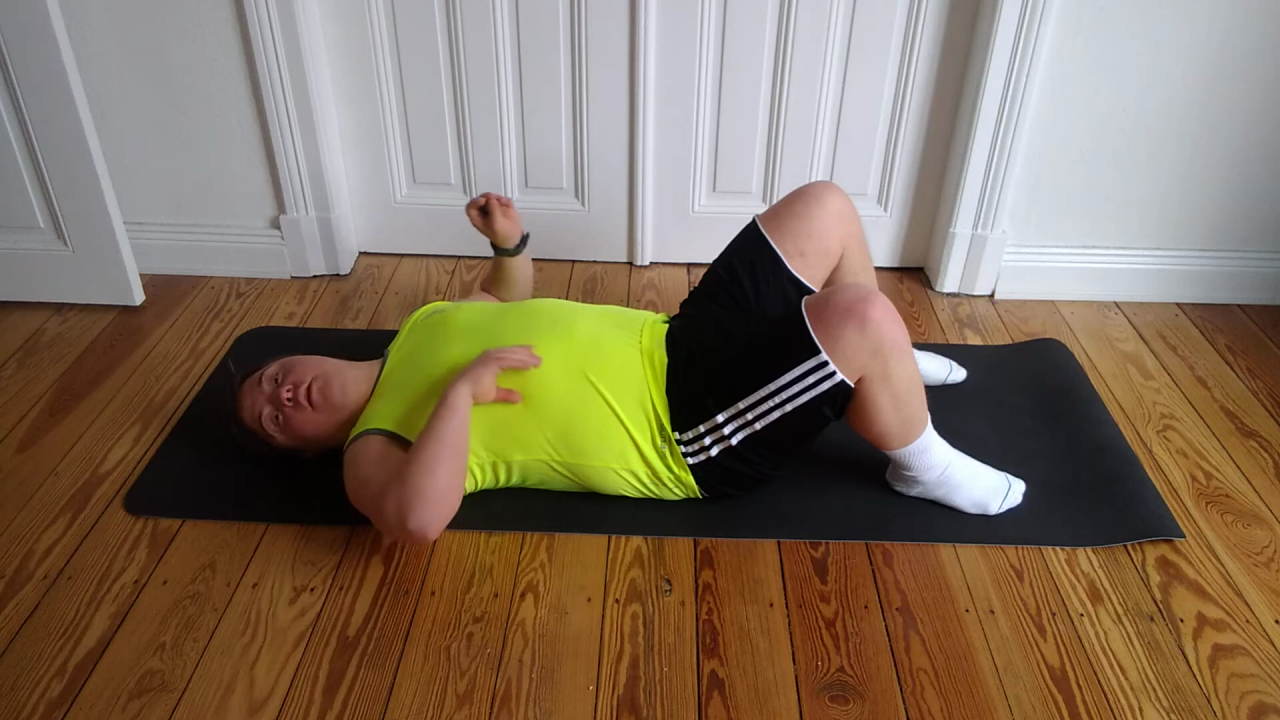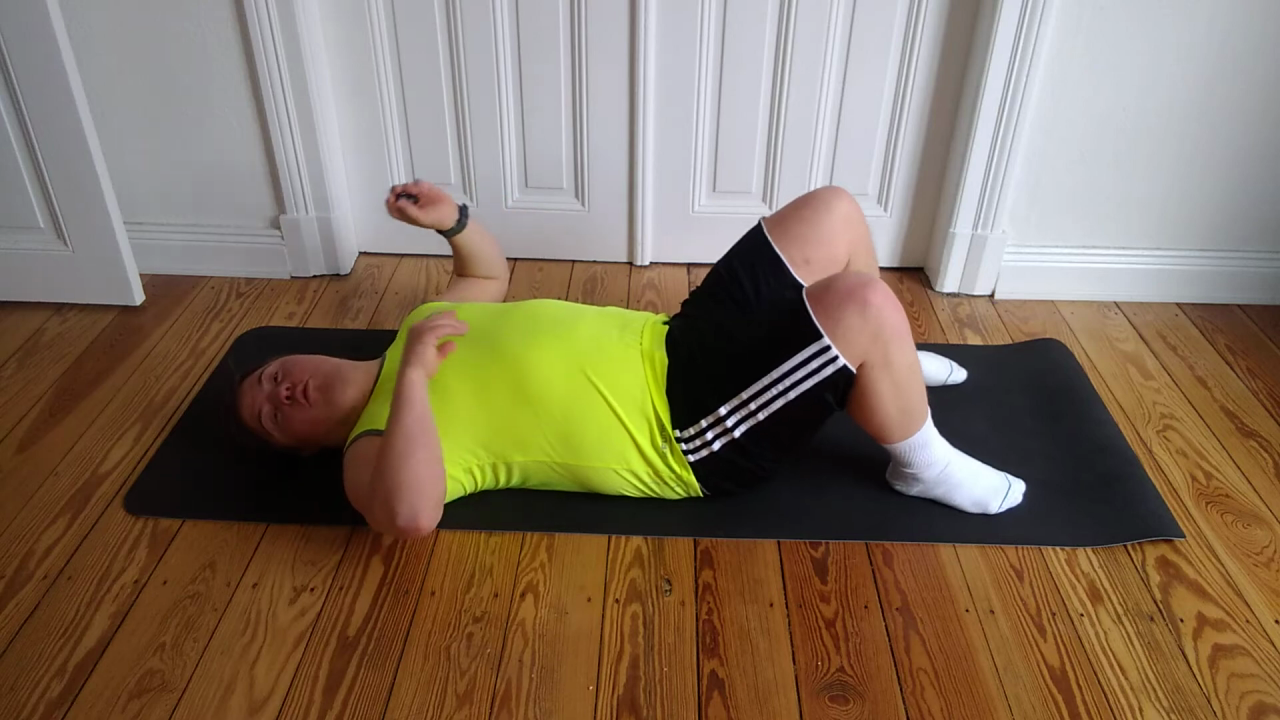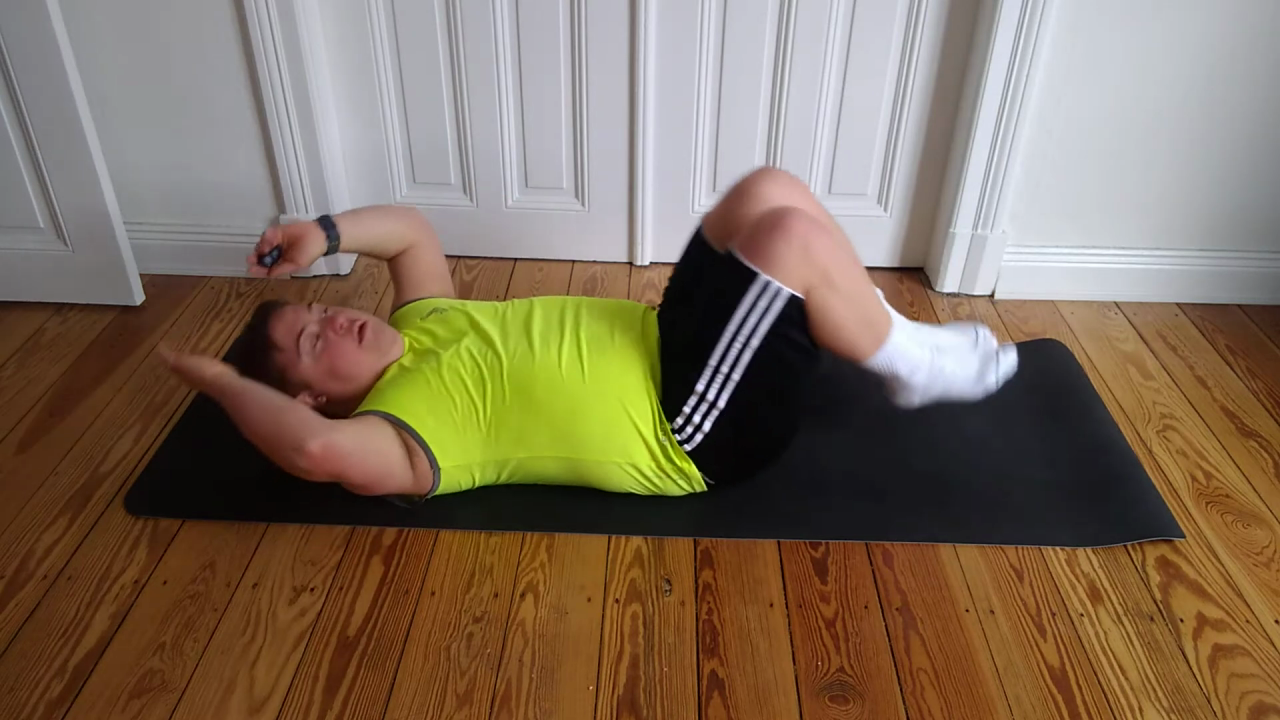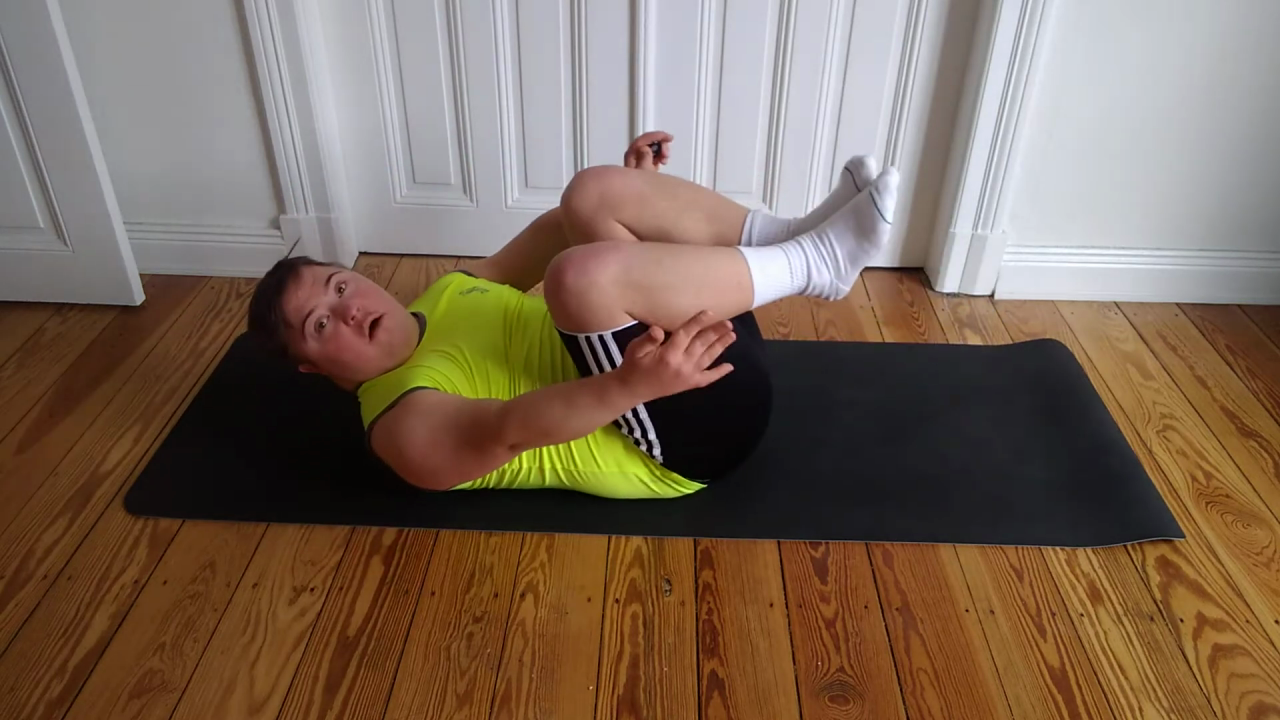
dt=0.7s
person 1, frame 1
left shoulder: (420, 331)
right shoulder: (371, 449)
left elbow: (504, 299)
right elbow: (417, 517)
left wrist: (509, 243)
right wrist: (463, 389)
left hip: (675, 342)
right hip: (693, 440)
left knee: (825, 207)
right knee: (861, 316)
left ankle: (881, 368)
right ankle: (923, 464)
person 1, frame 2
left shoulder: (420, 323)
right shoulder: (370, 453)
left elbow: (489, 273)
right elbow: (411, 516)
left wrist: (450, 217)
right wrist: (415, 377)
left hip: (674, 345)
right hip: (691, 438)
left knee: (834, 214)
right knee: (862, 302)
left ankle: (881, 368)
right ankle: (923, 466)
person 1, frame 3
left shoulder: (420, 328)
right shoulder: (391, 432)
left elbow: (411, 229)
right elbow: (315, 449)
left wrist: (324, 233)
right wrist: (220, 377)
left hip: (665, 340)
right hip: (693, 429)
left knee: (770, 190)
right knee: (795, 239)
left ankle: (898, 344)
right ankle: (911, 369)
person 1, frame 4
left shoulder: (445, 296)
right shoulder: (404, 426)
left elbow: (545, 240)
right elbow: (512, 428)
left wrist: (635, 195)
right wrist: (637, 385)
left hip: (710, 357)
right hip: (696, 428)
left knee: (593, 193)
right knee: (585, 274)
left ankle: (791, 243)
right ankle: (811, 264)
